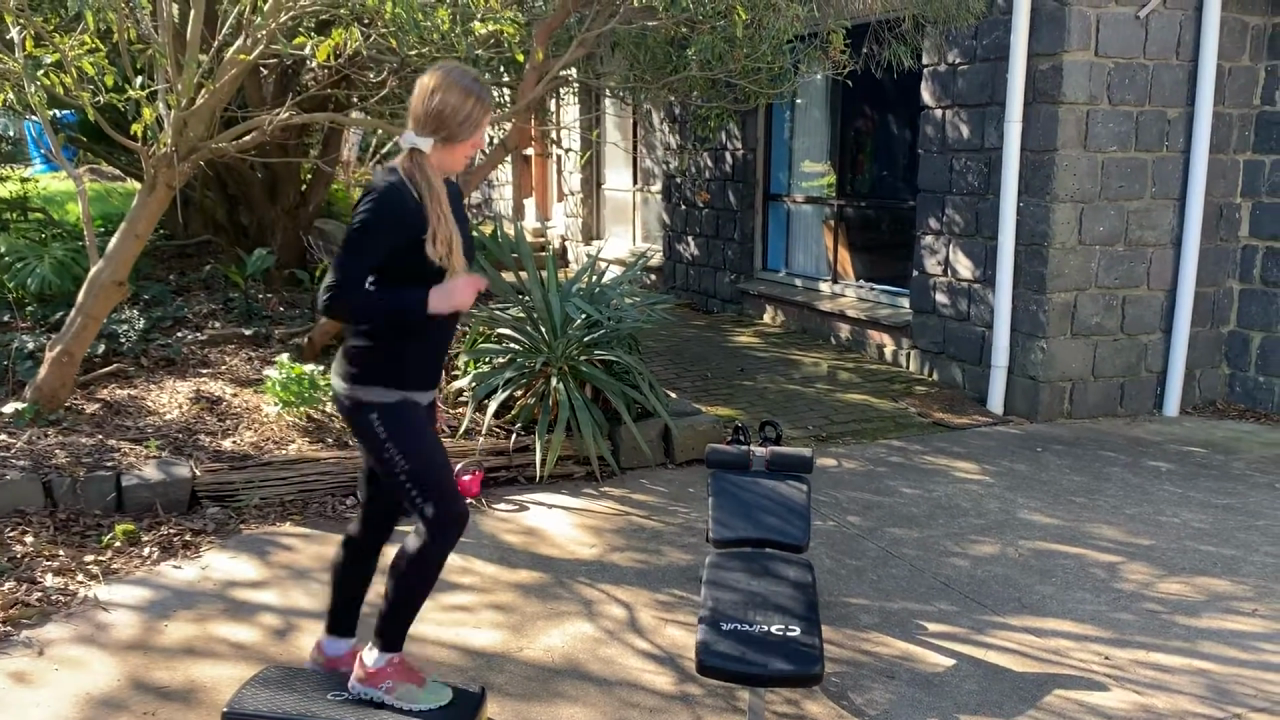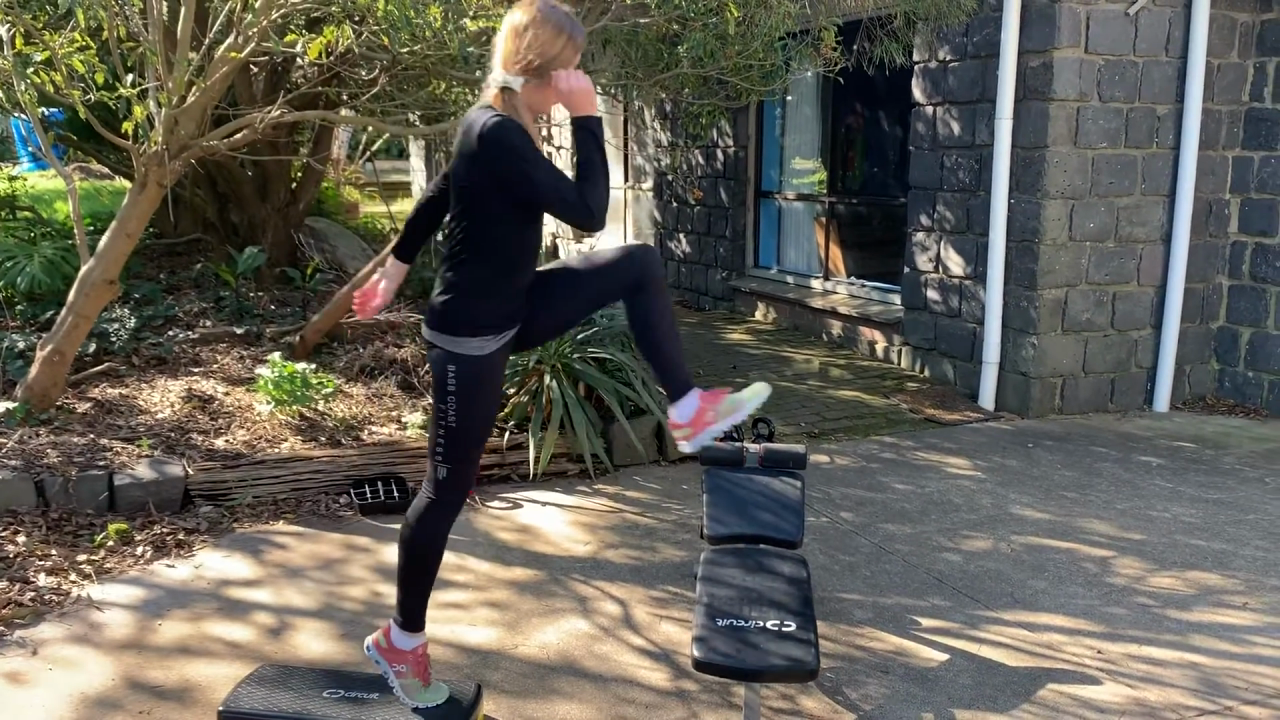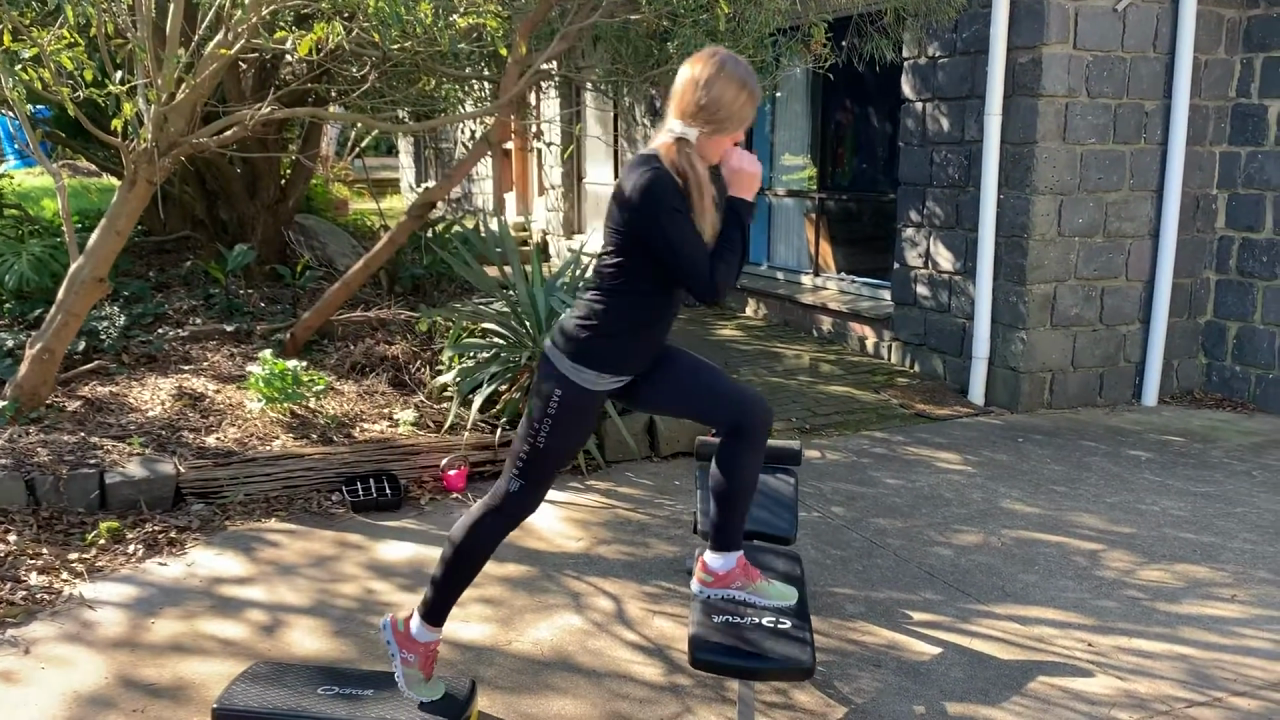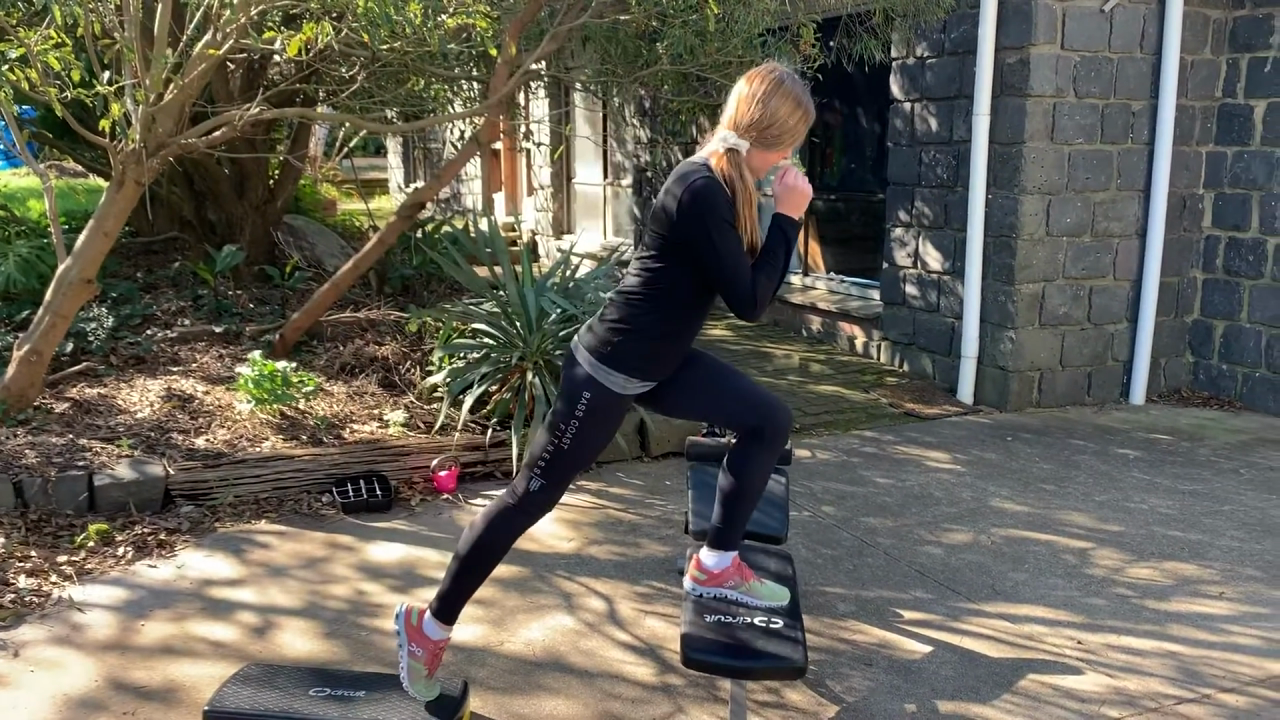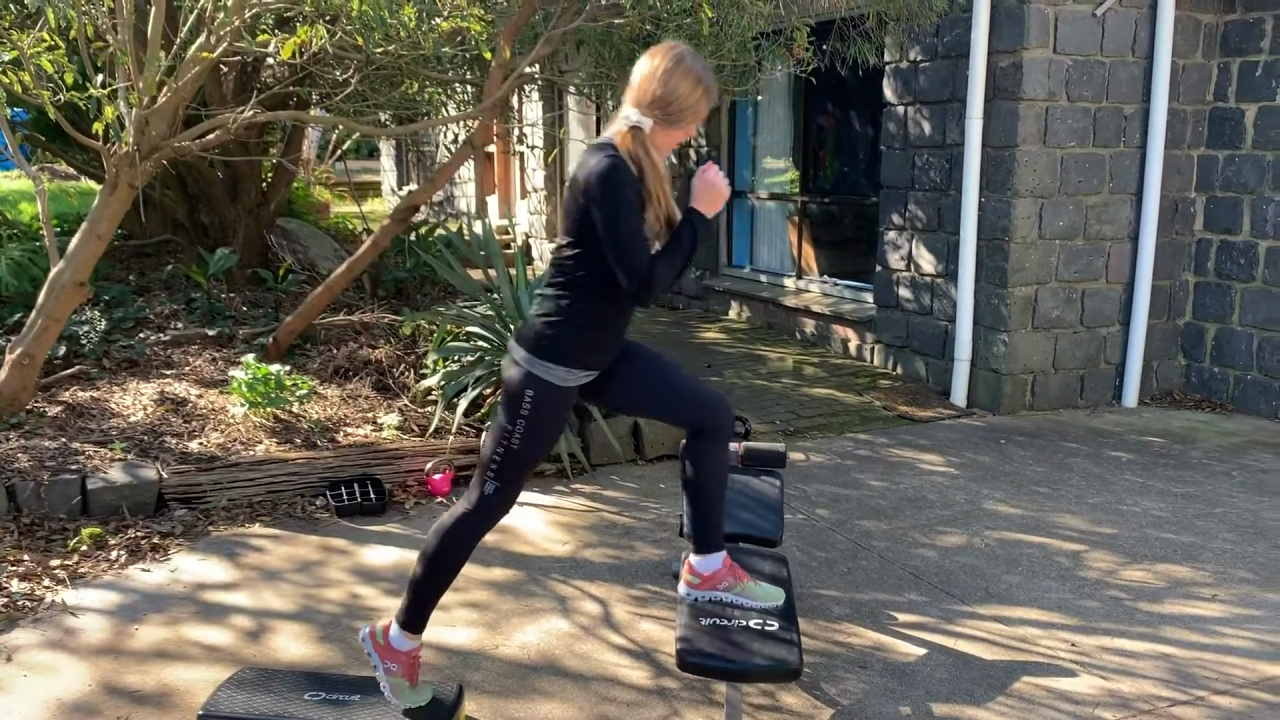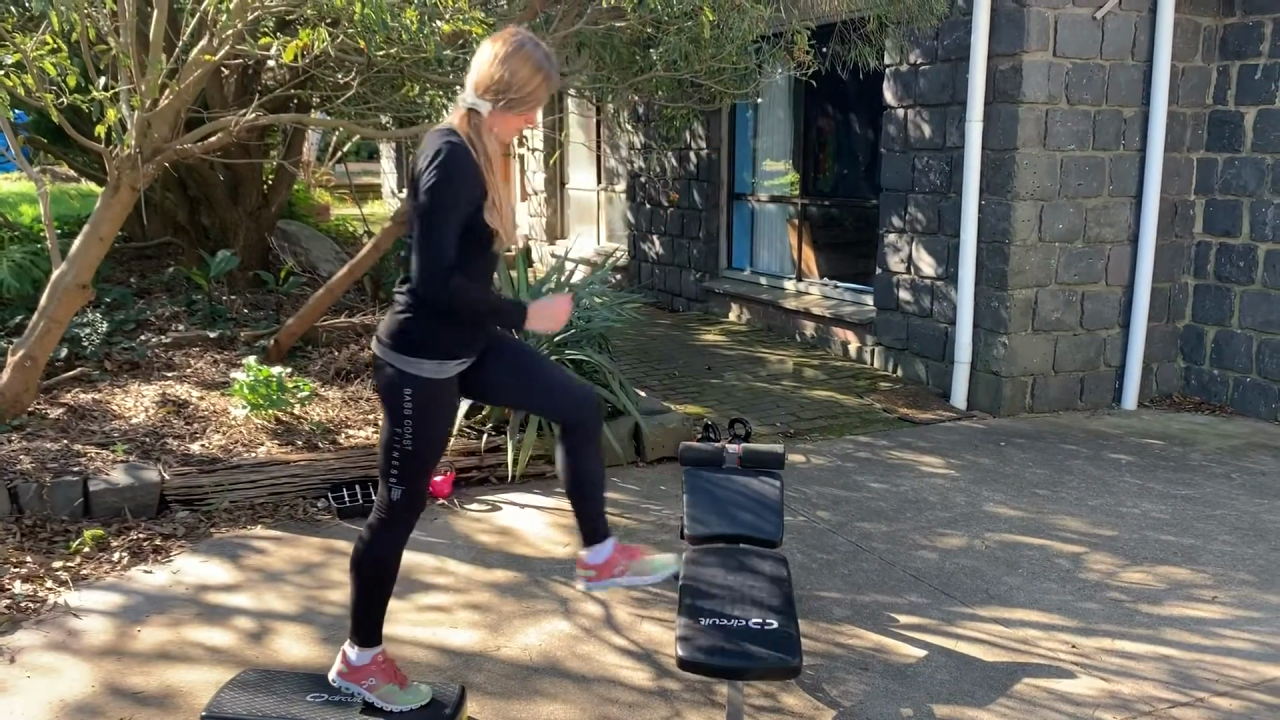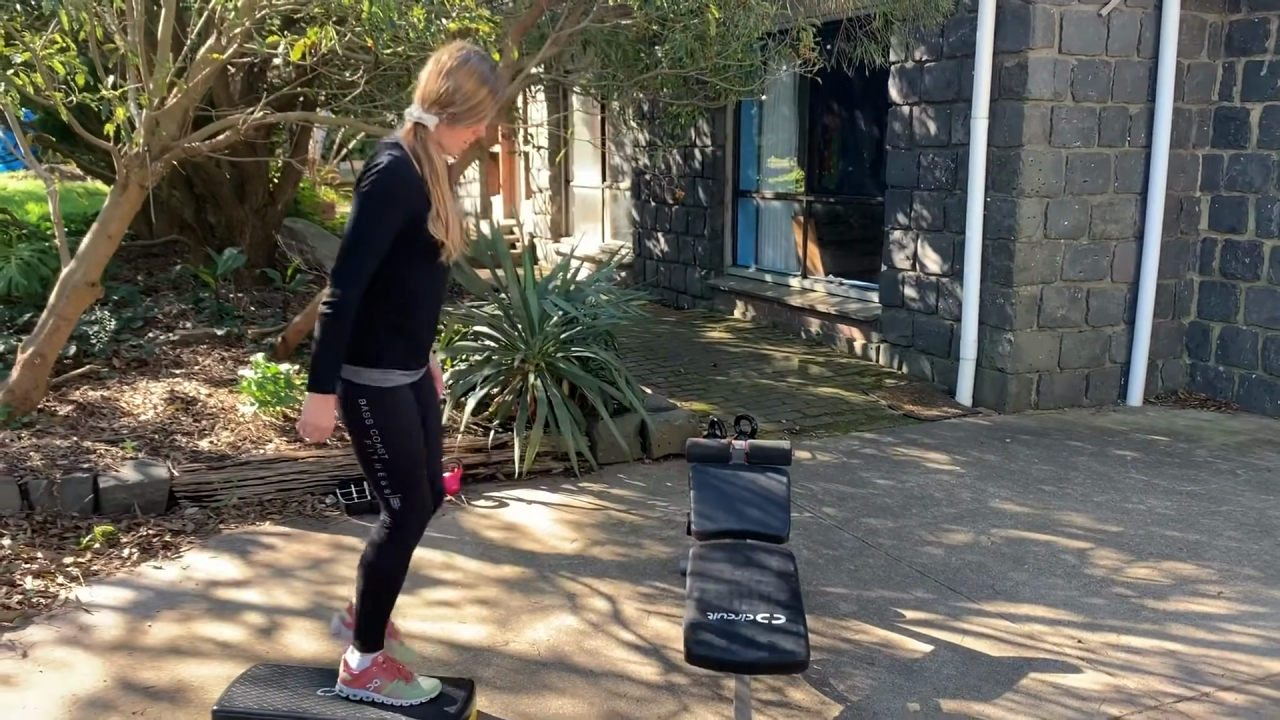
dt=0.4s
person 1, frame 1
left shoulder: (444, 192)
right shoulder: (391, 199)
right elbow: (336, 300)
right wrist: (433, 301)
left hip: (409, 387)
right hip: (379, 393)
left knee: (376, 520)
right knee: (447, 515)
left ankle: (335, 648)
right ankle: (380, 662)
person 1, frame 2
left shoulder: (495, 123)
right shoulder: (496, 137)
left elbow: (442, 193)
right elbow: (586, 211)
left wrist: (395, 263)
right wrist: (586, 118)
left hip: (515, 307)
right hip: (467, 335)
left knee: (641, 268)
right knee: (450, 486)
left ankle: (686, 411)
right ankle: (400, 641)
person 1, frame 3
left shoulder: (679, 169)
right shoulder: (653, 183)
right elbow: (712, 287)
right wrist: (740, 199)
left hip: (637, 357)
right hip: (587, 367)
left knee: (750, 417)
right knee: (515, 497)
left ankle: (721, 567)
right ankle: (418, 630)
person 1, frame 4
left shoulder: (723, 178)
right shoulder: (701, 191)
left elbow: (738, 280)
right elbow: (750, 302)
right wrist: (788, 217)
left hip: (661, 361)
right hip: (610, 368)
left knee: (770, 421)
right knee: (532, 495)
left ankle: (716, 564)
right ankle: (429, 624)
person 1, frame 5
left shoulder: (635, 161)
right shoulder: (606, 169)
right elbow: (644, 284)
right wrist: (700, 214)
left hip: (600, 352)
right hip: (549, 363)
left knee: (712, 416)
right knee: (490, 499)
left ankle: (706, 569)
right ankle: (397, 637)
person 1, frame 6
left shoulder: (473, 149)
right shoulder: (451, 157)
right elbow: (437, 279)
right wrist: (522, 314)
left hip: (470, 343)
right hip: (420, 359)
left knee: (583, 408)
right knee: (401, 505)
left ankle: (599, 555)
right ankle: (359, 657)
person 1, frame 7
left shoulder: (425, 165)
right shoulder: (394, 173)
right elbow: (345, 287)
left wrist: (425, 354)
right wrist: (321, 389)
left hip: (407, 366)
right hip: (369, 375)
left knee: (424, 496)
right knee: (405, 511)
left ankle: (361, 616)
right ankle: (365, 663)
